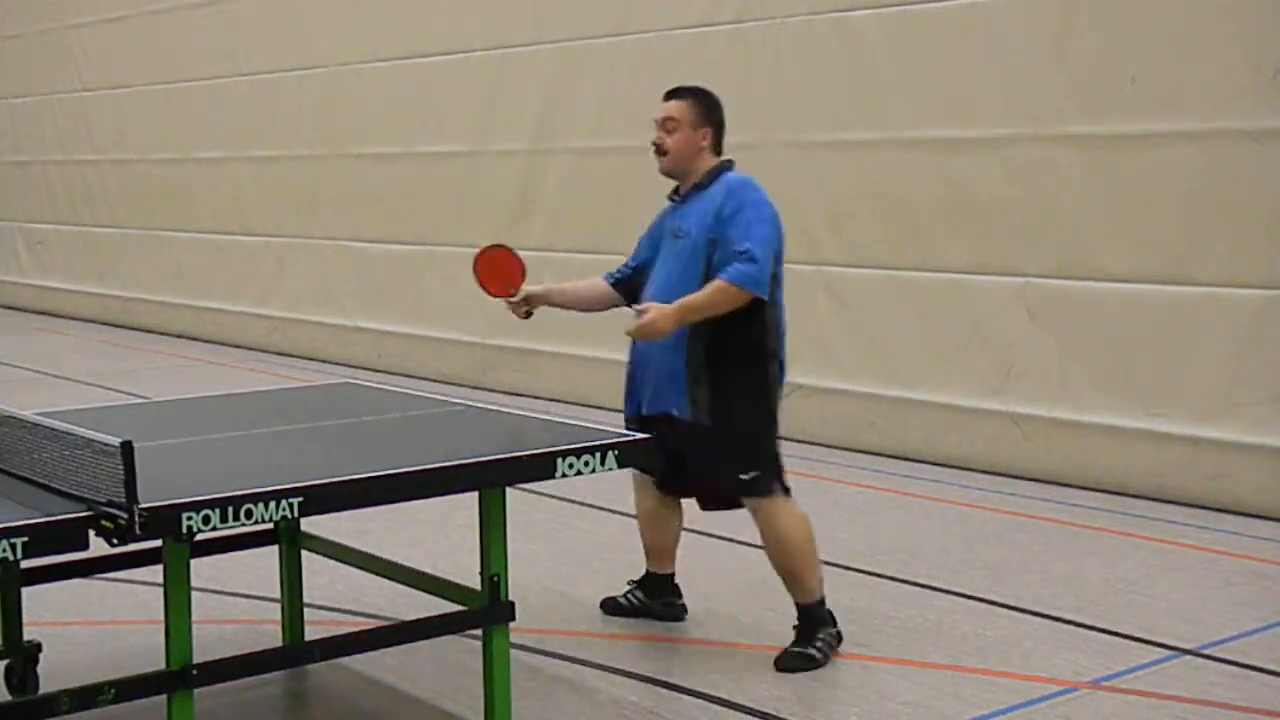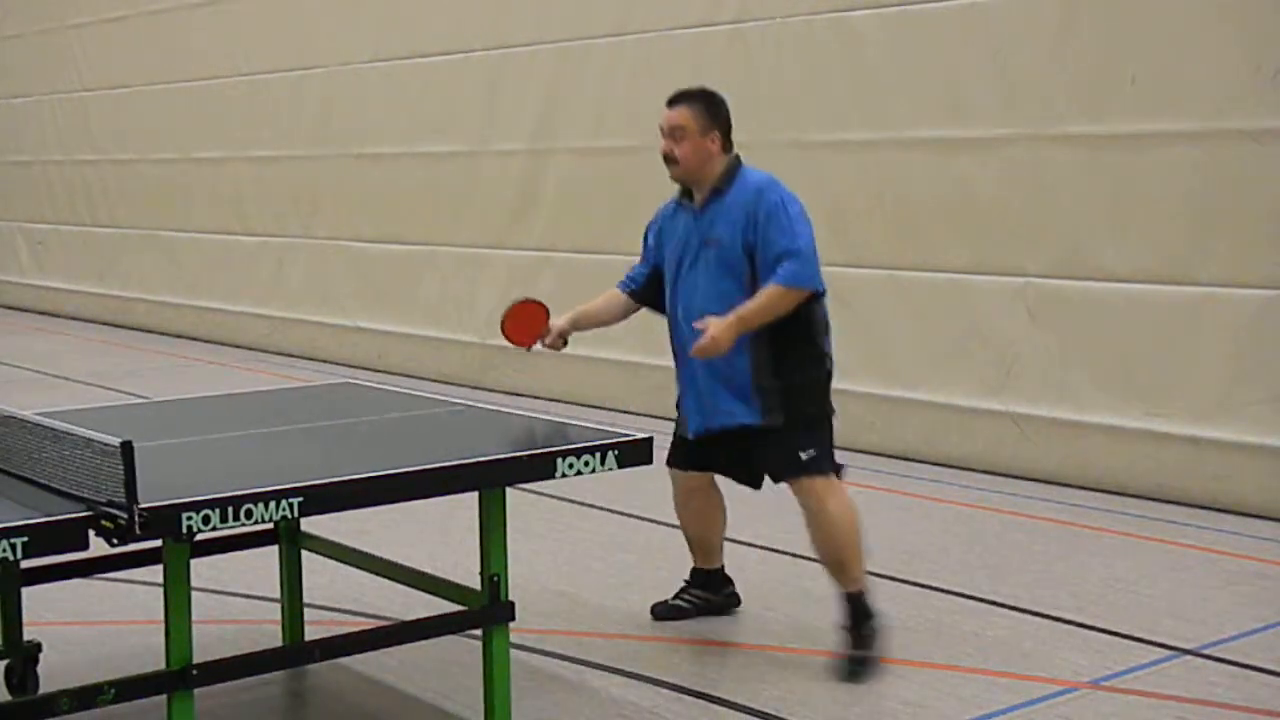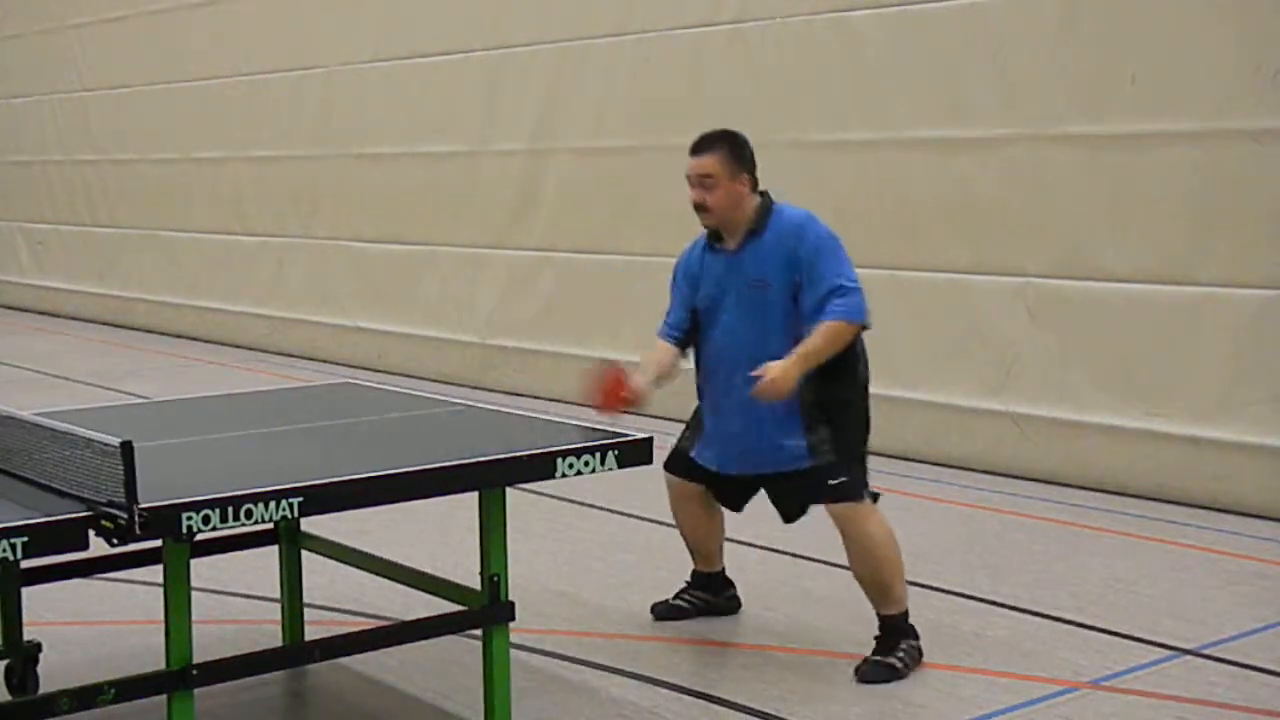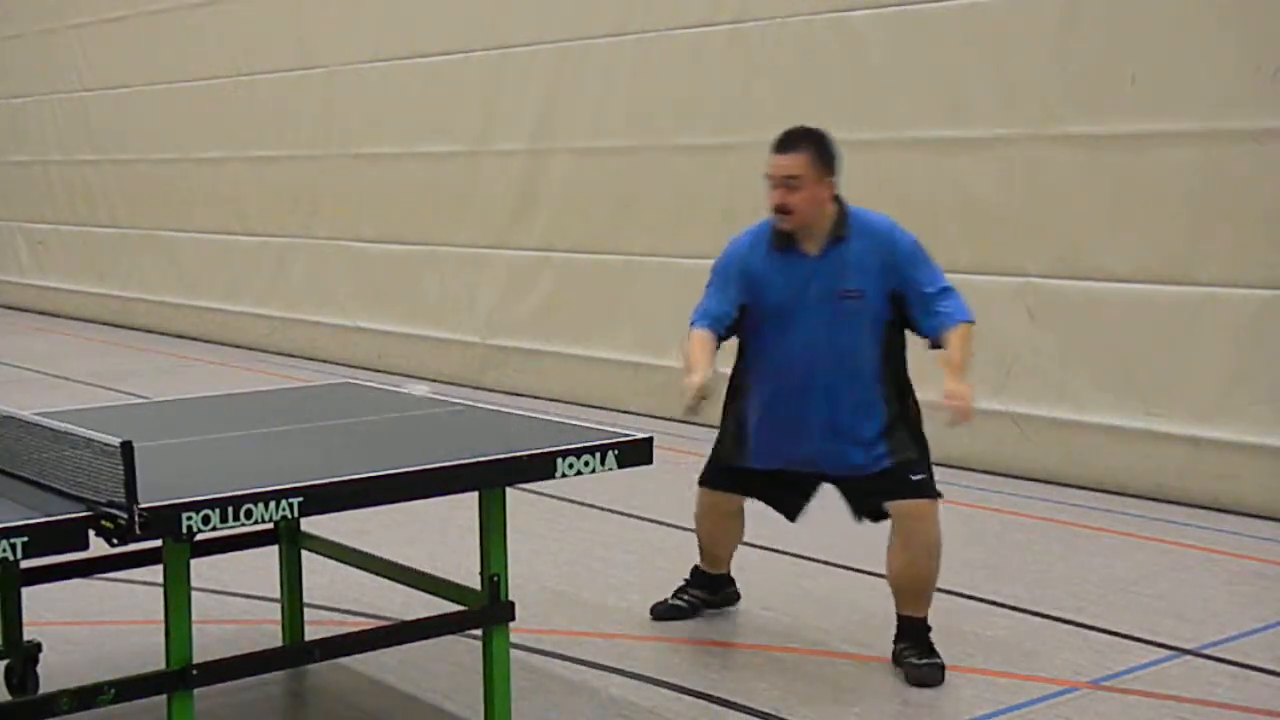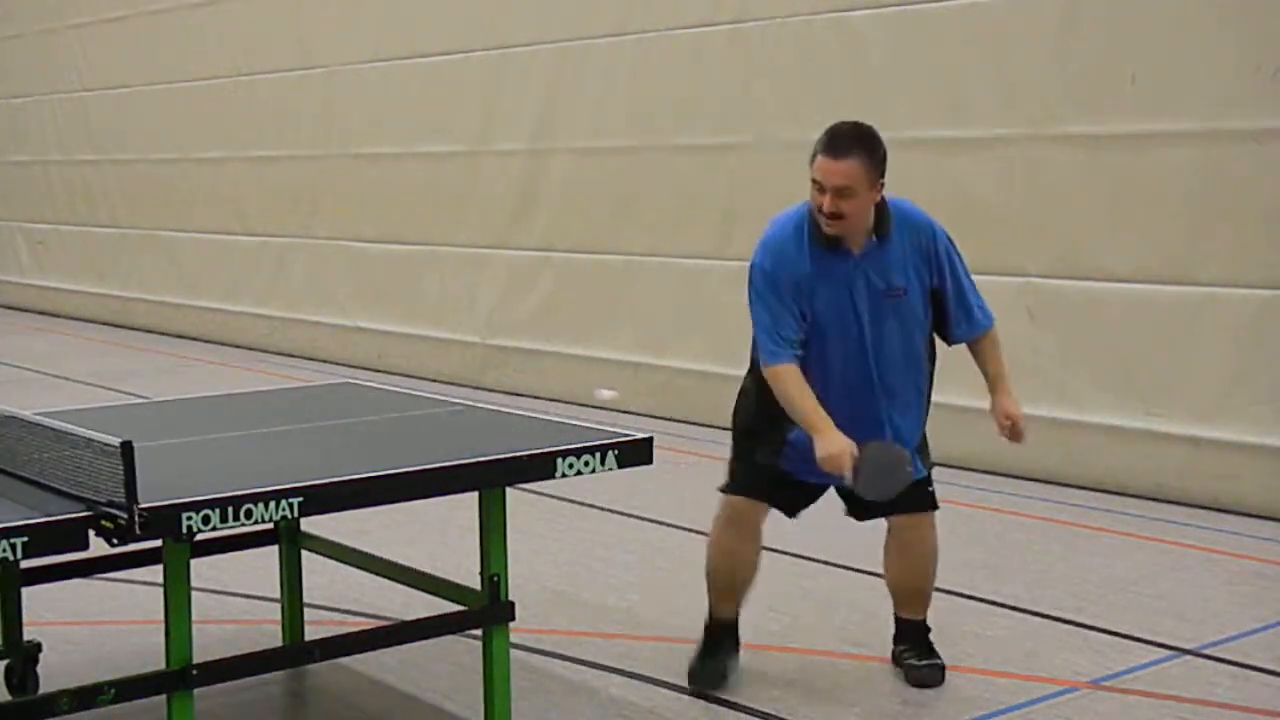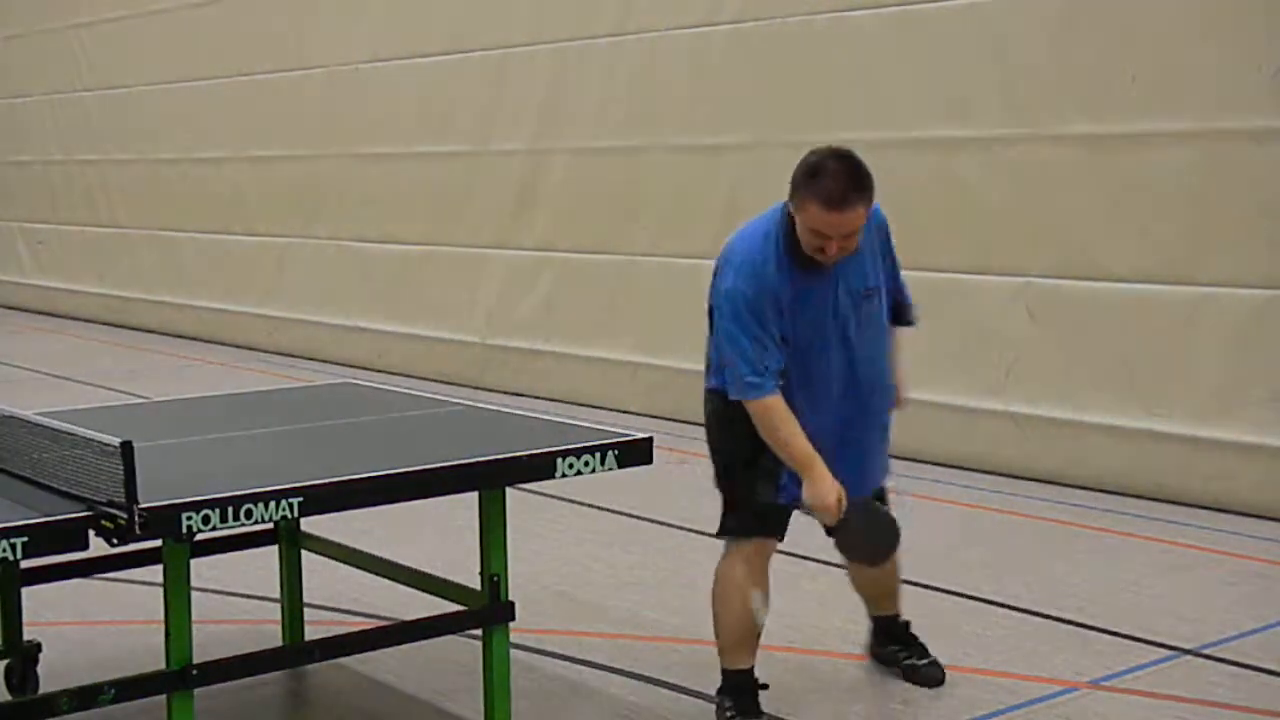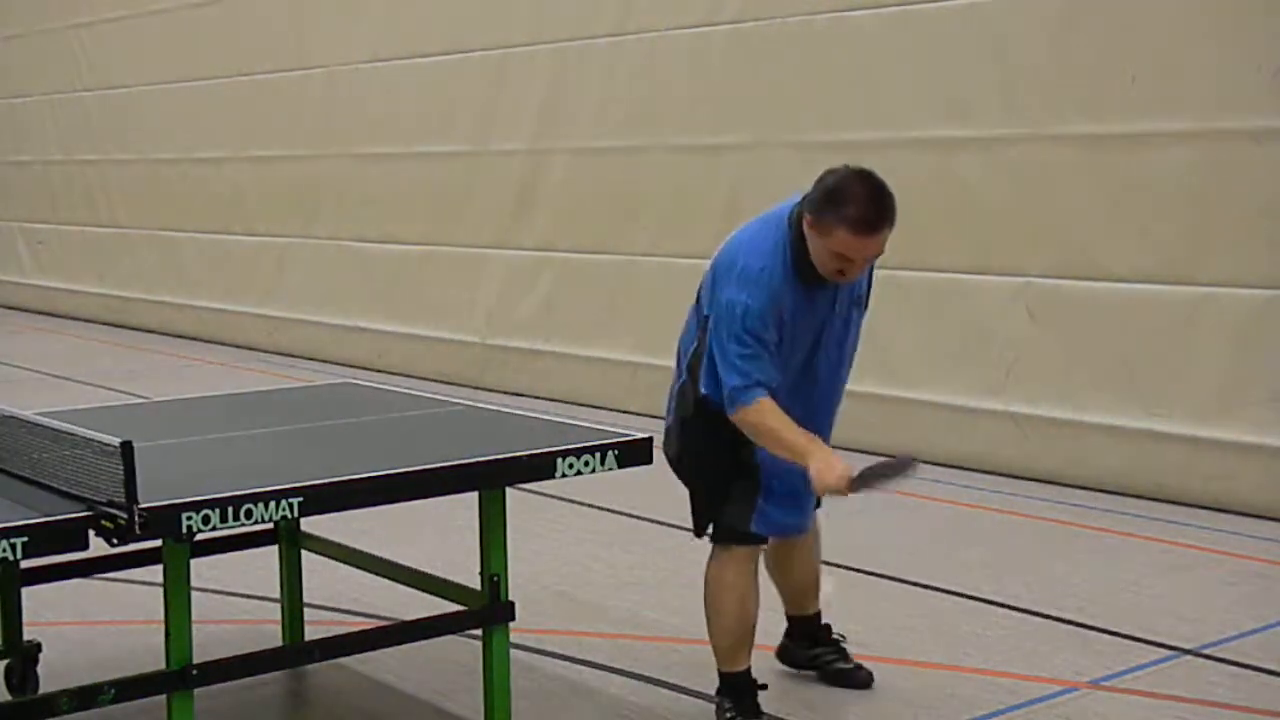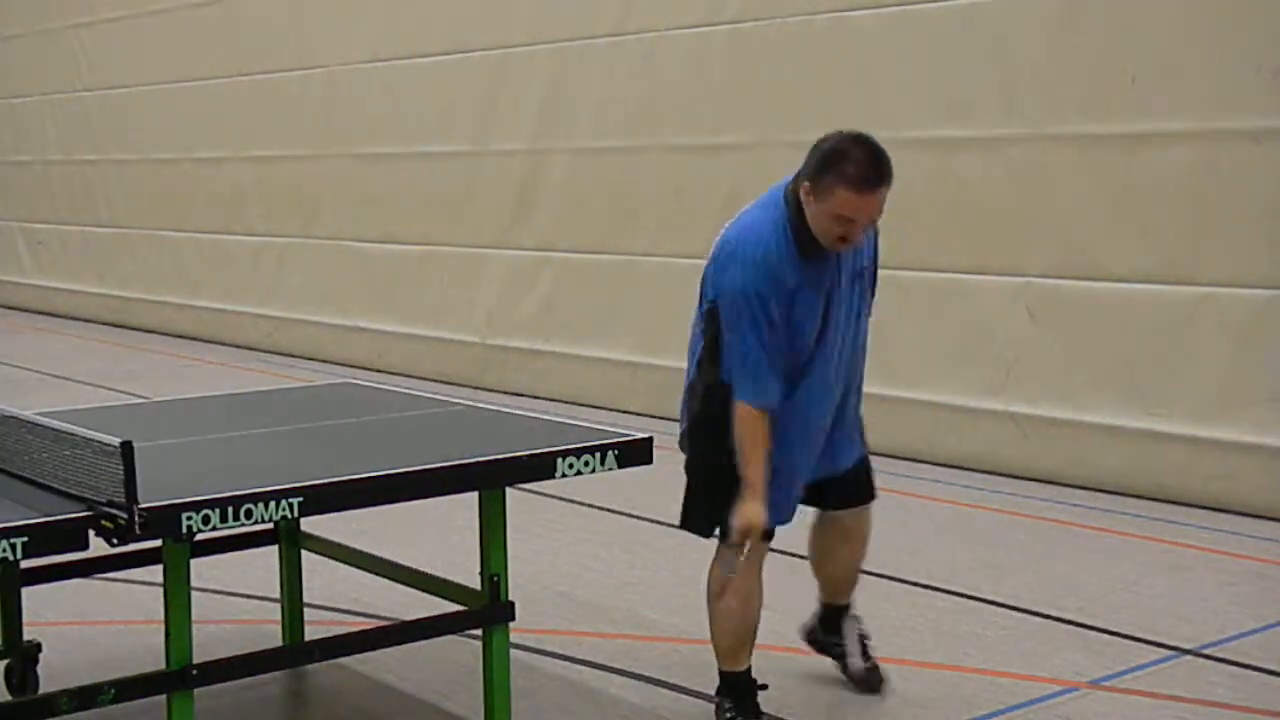
dt=0.3s
person 1, frame 1
left shoulder: (739, 196)
right shoulder: (671, 214)
left elbow: (749, 278)
right elbow: (621, 287)
left wrist: (674, 316)
right wrist: (547, 294)
left hip: (731, 383)
right hip: (669, 385)
left knee: (763, 496)
right knee: (653, 479)
left ankle: (817, 622)
right ankle: (658, 589)
person 1, frame 2
left shoulder: (763, 196)
right shoulder: (670, 218)
left elbow: (798, 275)
right elbow: (635, 290)
left wrist: (734, 324)
right wrist: (572, 321)
left hip: (780, 375)
right hip: (709, 381)
left knee: (815, 482)
right knee: (688, 472)
left ankle: (860, 616)
right ankle: (711, 583)
person 1, frame 3
left shoulder: (801, 234)
right shoulder: (696, 259)
left elbow: (843, 312)
right elbow: (674, 331)
left wrist: (794, 365)
right wrist: (647, 376)
left hip: (815, 408)
right hip: (728, 411)
left knee: (852, 507)
right knee: (683, 478)
left ankle: (898, 633)
right ankle: (712, 585)
person 1, frame 4
left shoulder: (884, 241)
right shoulder: (747, 252)
left elbow: (949, 312)
right elbow: (709, 320)
left wrist: (954, 375)
right wrist: (699, 369)
left hip: (871, 417)
right hip: (771, 414)
left knee: (916, 508)
right knee: (716, 491)
left ankle: (913, 635)
right ankle: (713, 581)
person 1, frame 5
left shoulder: (920, 233)
right shoulder: (780, 248)
left elbow: (969, 318)
right elbow: (775, 356)
left wrist: (1001, 393)
right wrist: (823, 434)
left hip: (889, 415)
right hip: (793, 408)
left knee: (913, 515)
right knee: (741, 507)
left ankle: (911, 636)
right ankle: (720, 633)
person 1, frame 6
left shoulder: (874, 230)
right shoulder: (748, 266)
left elbow: (891, 307)
right elbow: (756, 389)
left wrist: (888, 376)
right wrist: (812, 471)
left hip: (849, 419)
right hip: (759, 421)
right knee: (750, 541)
left ankle: (891, 633)
person 1, frame 7
left shoulder: (846, 240)
right shoulder: (754, 272)
right elbow: (744, 396)
right wrist: (816, 453)
left hip: (793, 404)
right hip: (724, 413)
left knee: (795, 519)
right knee: (739, 541)
left ankle: (805, 636)
person 1, frame 8
left shoulder: (852, 221)
right shoulder: (753, 256)
right elbow: (754, 391)
right wrist: (753, 492)
left hip: (825, 403)
right hip: (744, 401)
left knee: (850, 509)
right knee: (744, 541)
left ankle: (834, 623)
